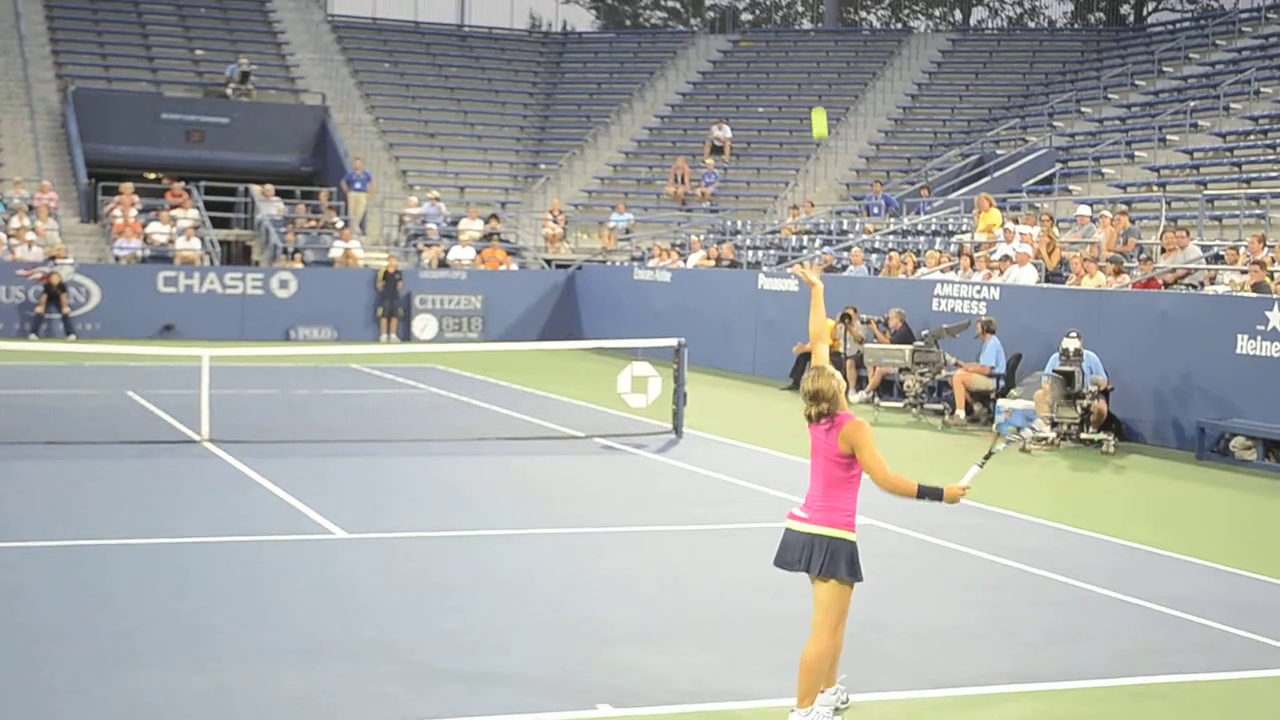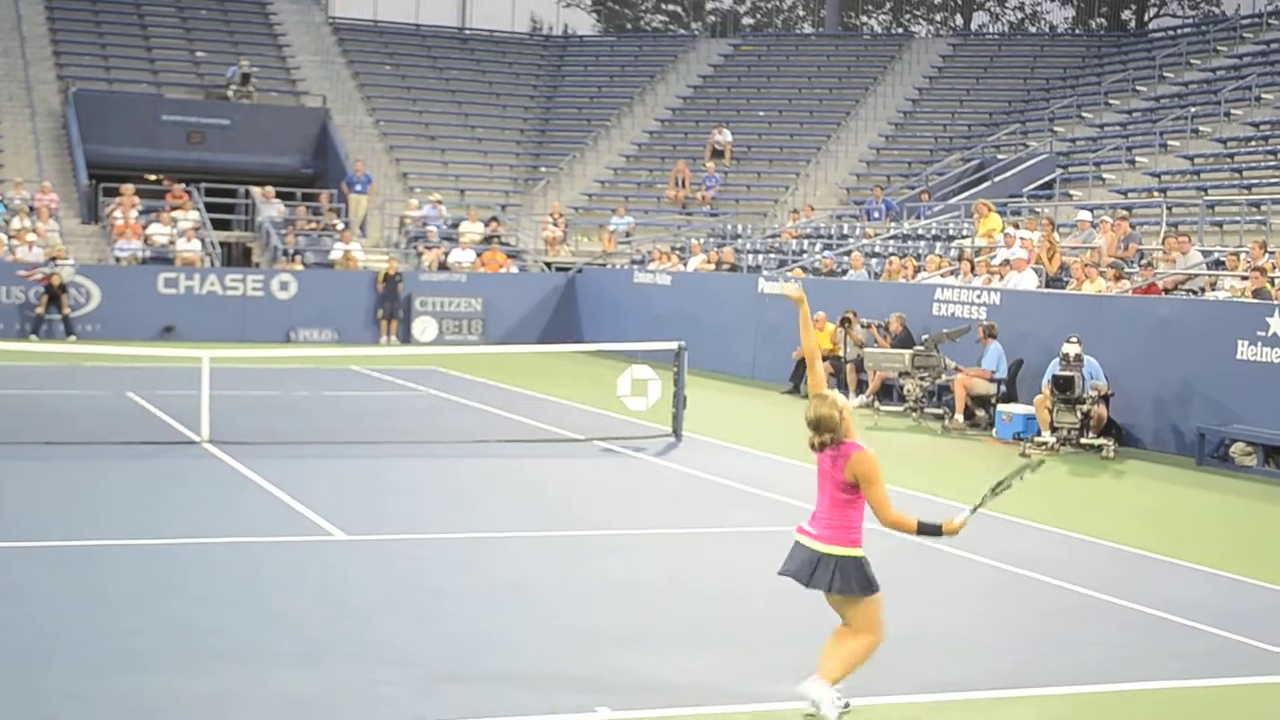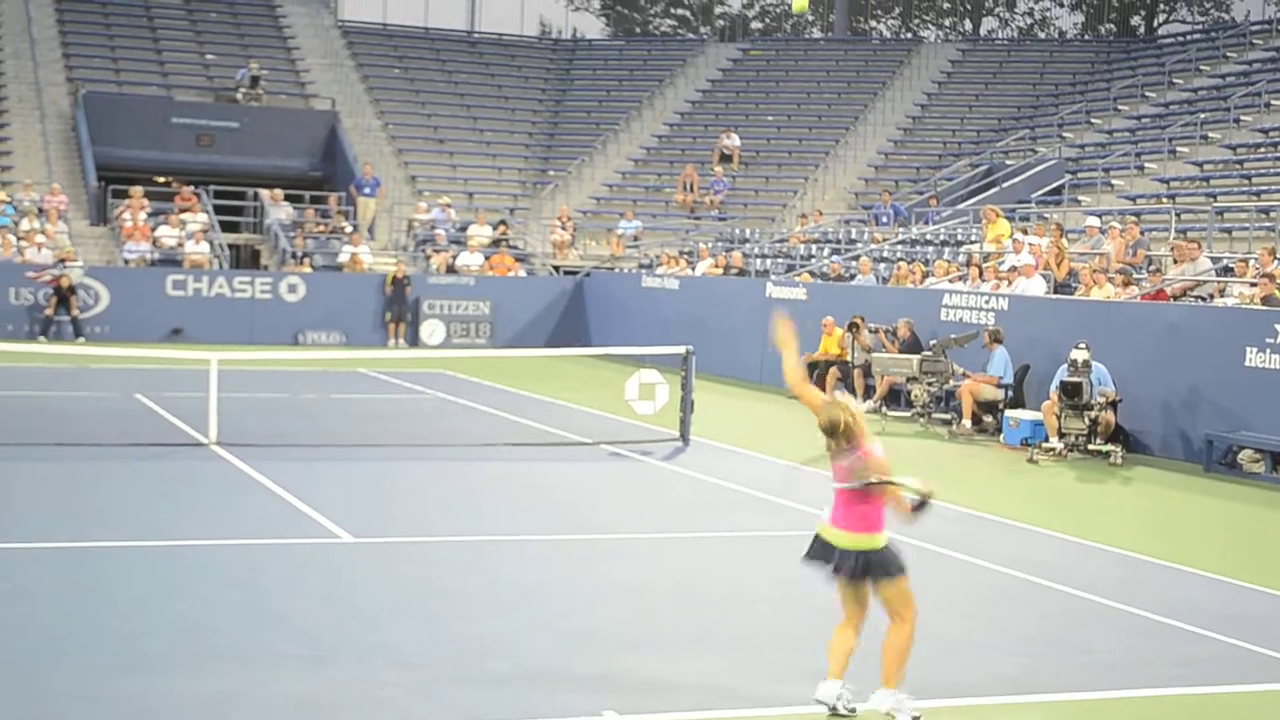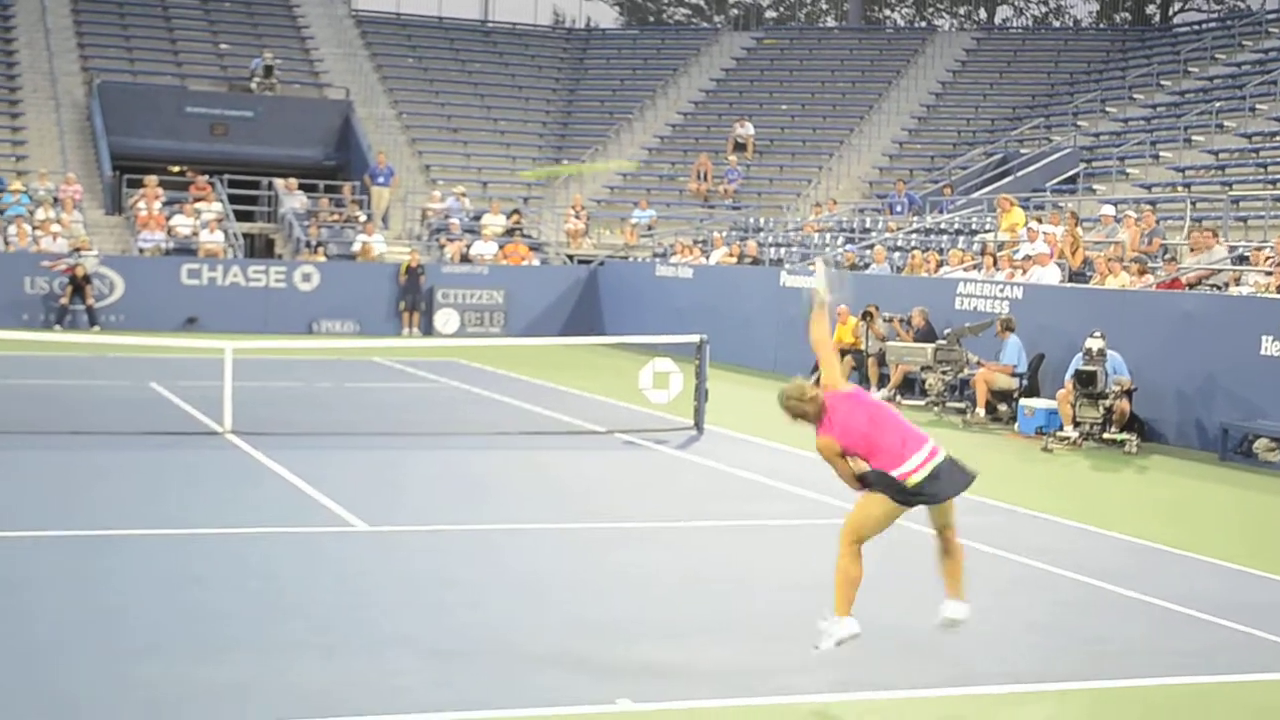
dt=0.3s
person 1, frame 1
left shoulder: (816, 418)
right shoulder: (853, 429)
left elbow: (818, 345)
right elbow: (886, 481)
left wrist: (816, 288)
right wrist: (940, 494)
left hip: (804, 528)
right hip: (831, 537)
left knee: (834, 618)
right knee: (825, 631)
person 1, frame 2
left shoulder: (824, 436)
right shoulder: (861, 460)
left elbow: (813, 361)
right elbow: (888, 518)
left wrist: (803, 308)
right wrist: (942, 529)
left hip: (813, 546)
right hip: (840, 556)
left knee: (852, 624)
right knee: (869, 633)
person 1, frame 3
left shoulder: (838, 438)
right shoulder: (869, 459)
left elbow: (796, 385)
right elbow: (898, 501)
left wrist: (787, 339)
left hip: (837, 538)
right hip: (866, 545)
left knee: (853, 620)
right knee: (904, 616)
left ankle: (831, 686)
person 1, frame 4
left shoulder: (827, 441)
right shoulder: (837, 390)
left elbow: (856, 481)
right elbow: (825, 344)
right wrist: (820, 305)
left hip: (904, 481)
right hip: (934, 461)
left knee: (849, 540)
right knee: (946, 532)
left ankle: (842, 621)
right ankle: (956, 601)
